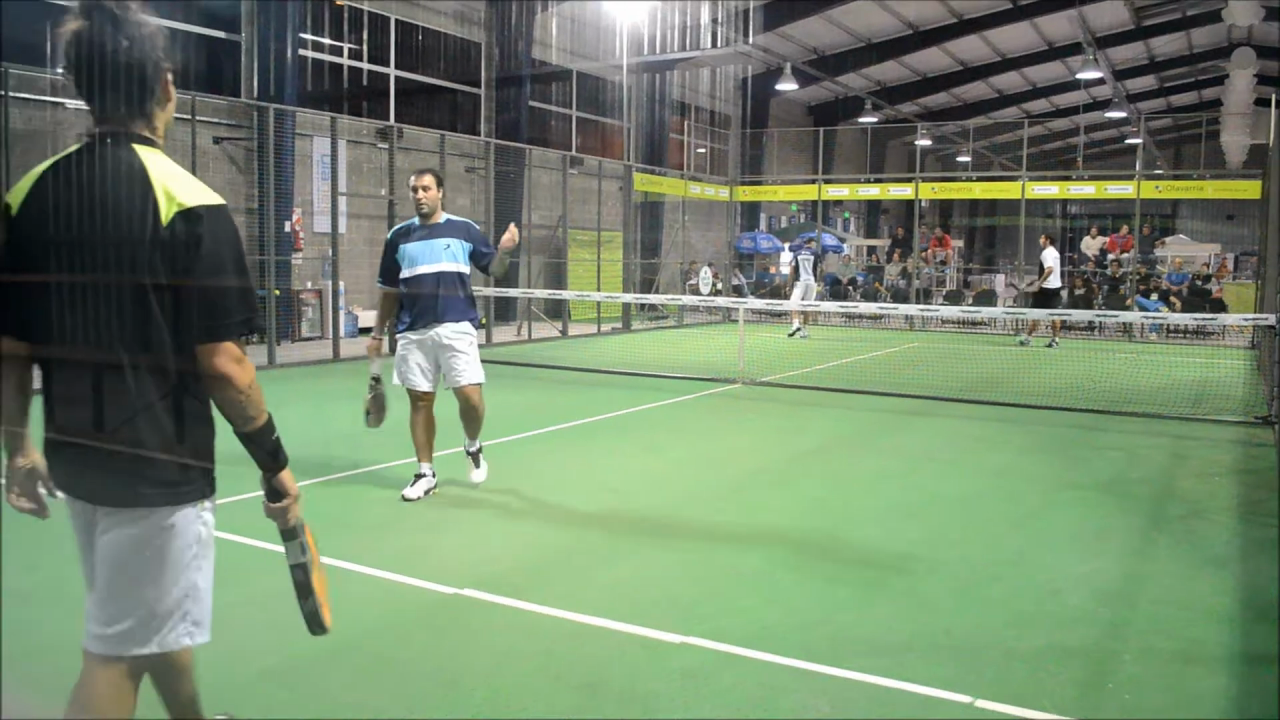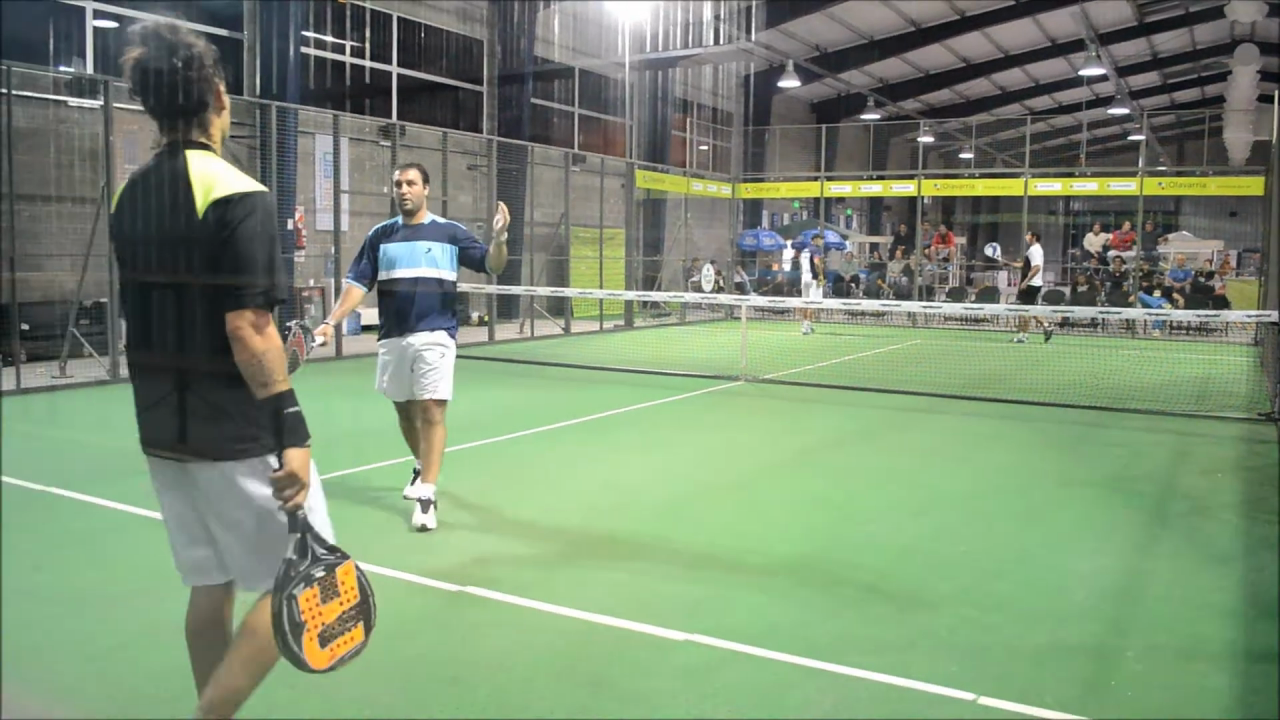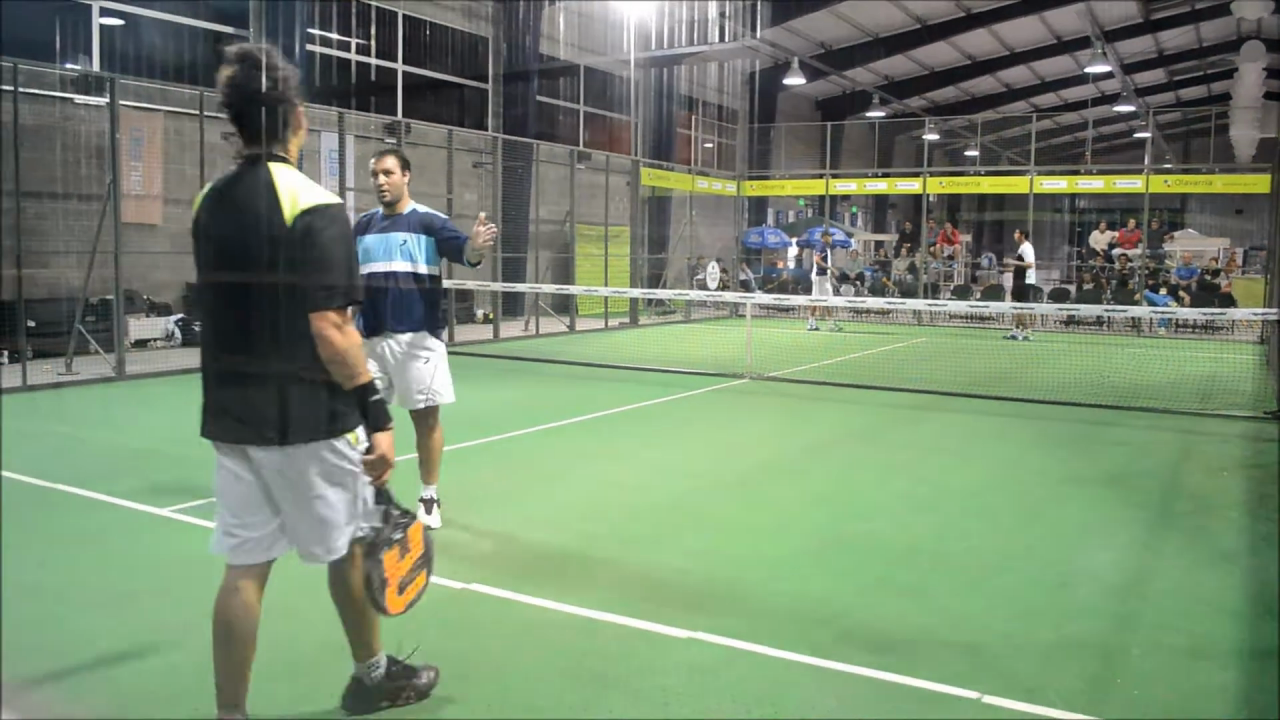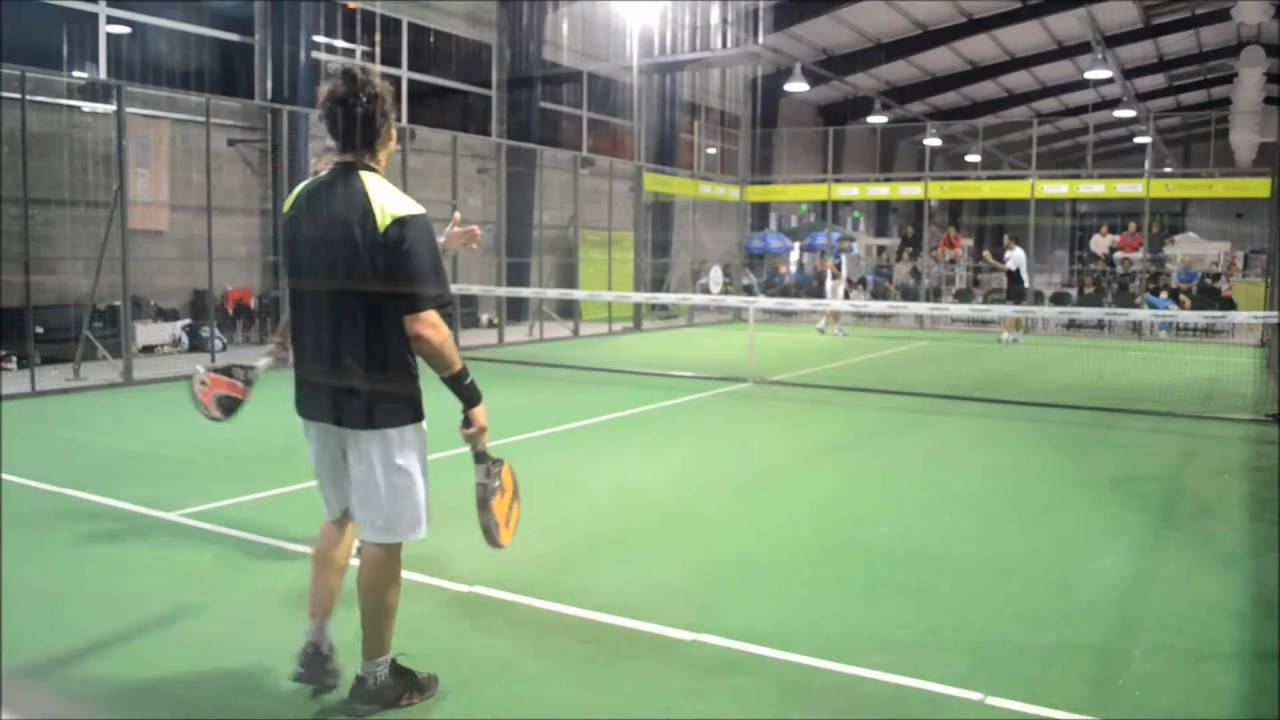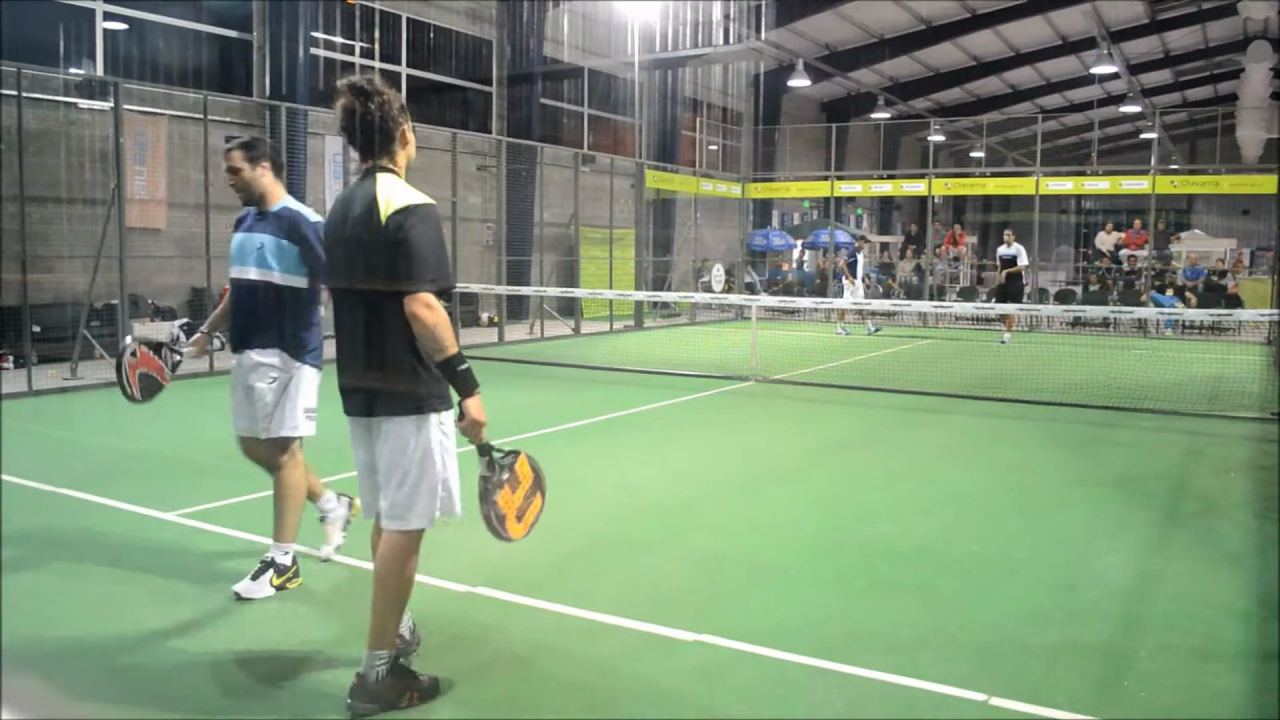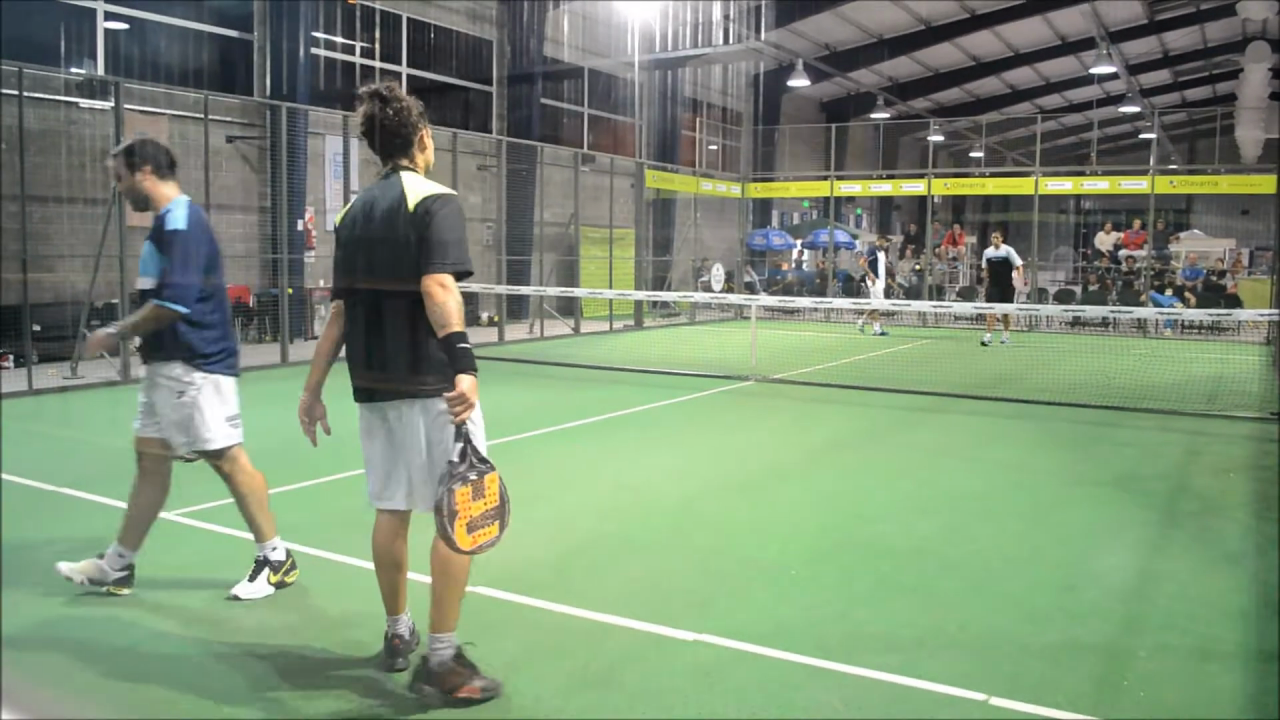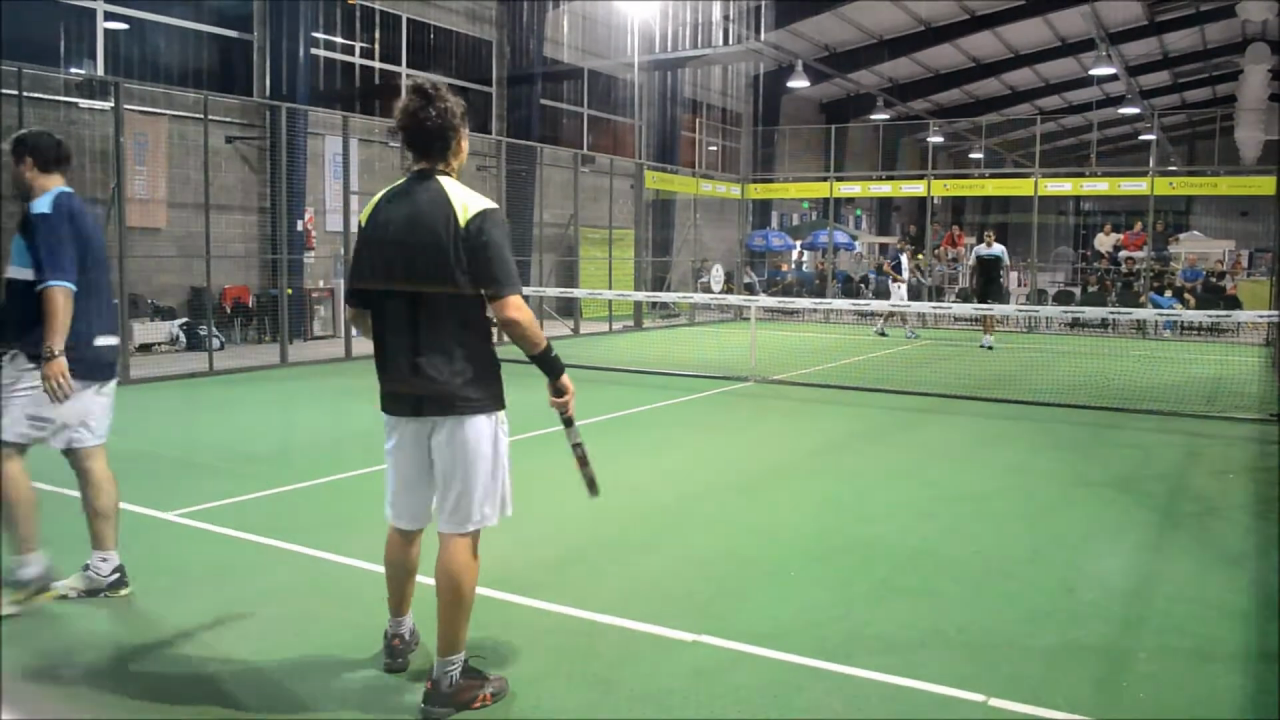
dt=0.4s
person 1, frame 1
right shoulder: (191, 204)
right elbow: (221, 360)
right wrist: (275, 460)
left hip: (81, 461)
right hip: (161, 467)
left knee: (156, 618)
right knee: (121, 648)
person 1, frame 2
left shoulder: (129, 197)
right shoulder: (237, 194)
right elbow: (248, 327)
right wrist: (292, 434)
left hip: (165, 431)
right hip: (240, 433)
left knee: (211, 586)
person 1, frame 3
left shoulder: (208, 204)
right shoulder: (314, 206)
right elbow: (330, 328)
right wrist: (377, 420)
left hip: (233, 417)
right hip: (310, 418)
left knee: (244, 567)
right knee: (343, 549)
person 1, frame 4
left shoulder: (300, 204)
right shoulder: (400, 214)
right elbow: (421, 325)
right wrist: (470, 396)
left hip: (318, 397)
right hip: (382, 404)
left knee: (339, 517)
right knee: (382, 536)
left ankle: (317, 642)
person 1, frame 5
left shoulder: (342, 208)
right shoulder: (410, 206)
right elbow: (422, 307)
right wrist: (467, 385)
left hip: (361, 390)
right hip: (409, 395)
left knee: (386, 519)
right knee: (408, 528)
left ankle: (396, 634)
person 1, frame 6
left shoulder: (354, 212)
right shoulder: (433, 199)
left elbow: (341, 311)
right elbow: (438, 286)
left wrist: (312, 390)
right wrist: (464, 366)
left hip: (375, 386)
right hip: (430, 382)
left knee: (391, 508)
left ankle: (397, 633)
right ankle: (440, 659)
person 1, frame 7
left shoulder: (375, 211)
right shoulder: (477, 214)
left elbow: (357, 310)
right elbow: (509, 311)
right wrist: (556, 372)
left hip: (400, 396)
right hip: (466, 397)
left knee: (403, 521)
right knee: (460, 531)
left ankle: (397, 635)
person 2, frame 1
left shoulder: (465, 230)
right shoulder: (398, 237)
left elbow: (494, 269)
right elbow: (388, 288)
left wrist: (505, 250)
right wrist: (378, 332)
left hip: (457, 328)
right hip: (413, 333)
left knee: (470, 396)
right knee: (420, 402)
left ankle: (473, 445)
right ankle: (425, 473)
person 2, frame 2
left shoulder: (451, 233)
right shoulder: (380, 235)
left elbow: (492, 266)
right elbow: (358, 285)
left wrist: (499, 236)
right wrist: (331, 322)
left hip: (434, 337)
right hip: (393, 338)
left knee: (431, 412)
right knee: (406, 409)
left ankle: (426, 497)
right ankle: (422, 468)
person 2, frame 3
left shoulder: (431, 223)
right shoulder: (362, 226)
left elbow: (464, 250)
left wrist: (477, 245)
left hip: (418, 338)
right hip: (371, 339)
left knee: (425, 418)
left ankle: (429, 497)
person 2, frame 4
left shoulder: (376, 227)
right shoulder: (306, 234)
left elbow: (416, 249)
left wrist: (446, 241)
right wrist: (280, 345)
left hip: (366, 351)
right hip: (316, 352)
left knee: (365, 436)
right knee: (332, 438)
left ankle: (390, 513)
right ankle: (353, 525)
person 2, frame 5
left shoulder: (302, 222)
right shoulder: (244, 220)
right wrist: (208, 331)
left hip: (286, 357)
right hip: (246, 355)
left knee: (280, 450)
right knee: (256, 447)
left ankle: (282, 561)
right ankle: (334, 506)
person 2, frame 6
left shoulder: (181, 223)
right shoulder: (169, 221)
left elbow: (173, 301)
left wrist: (115, 334)
left hip: (195, 364)
right hip: (170, 364)
left knee: (225, 457)
right knee: (150, 455)
left ankle: (276, 560)
right ankle: (118, 564)
person 2, frame 7
left shoulder: (46, 210)
right shoulder: (77, 210)
left elbow: (60, 284)
left wrist: (55, 351)
left hip: (60, 362)
right hip: (97, 354)
right knee: (88, 456)
right ankle: (105, 567)
